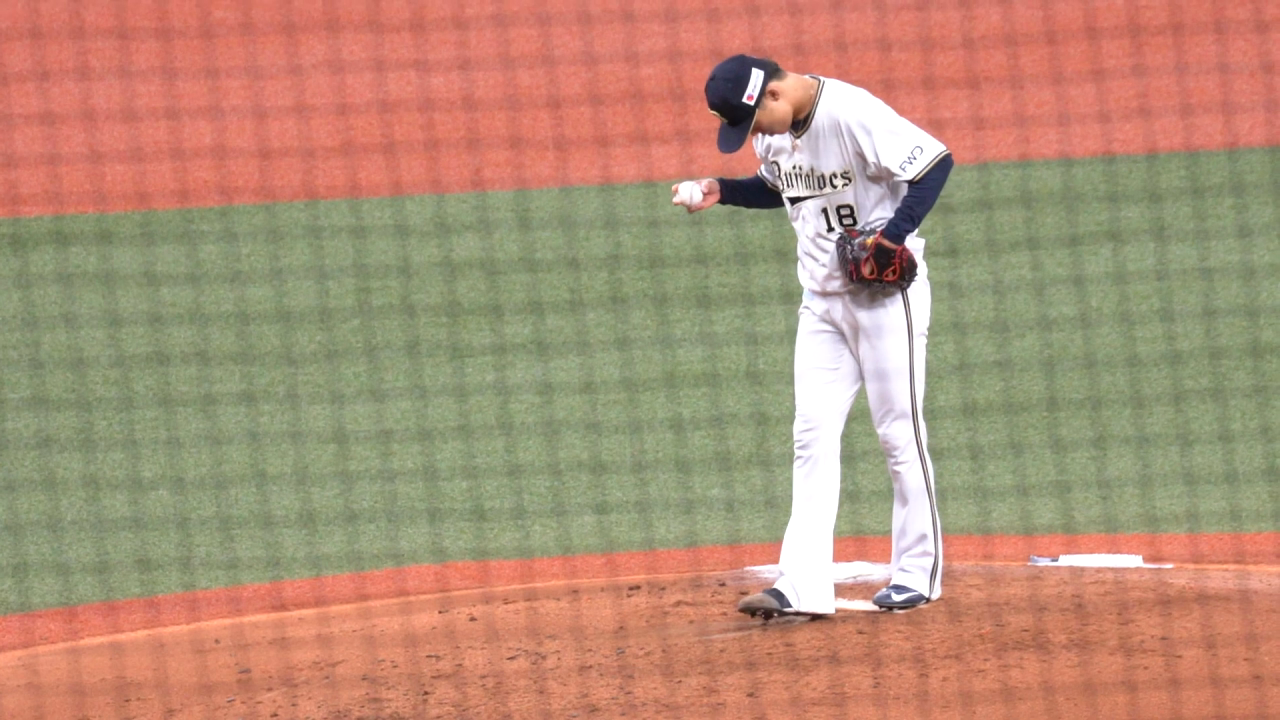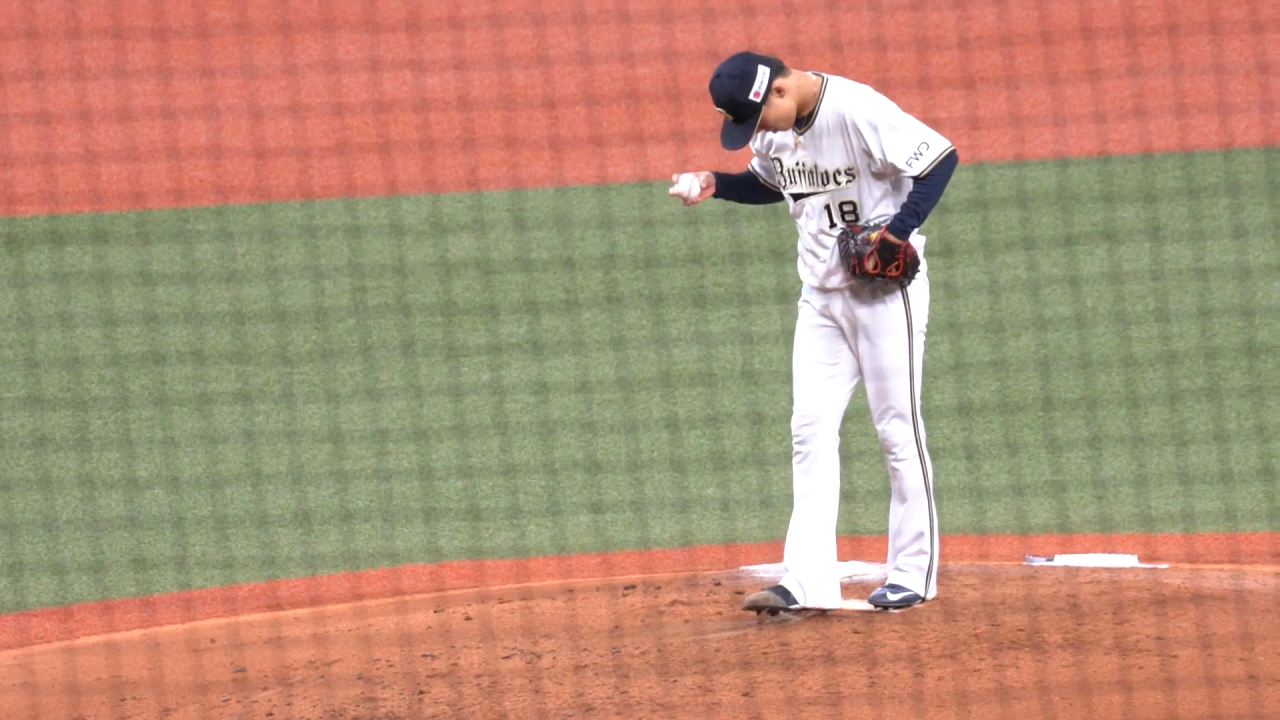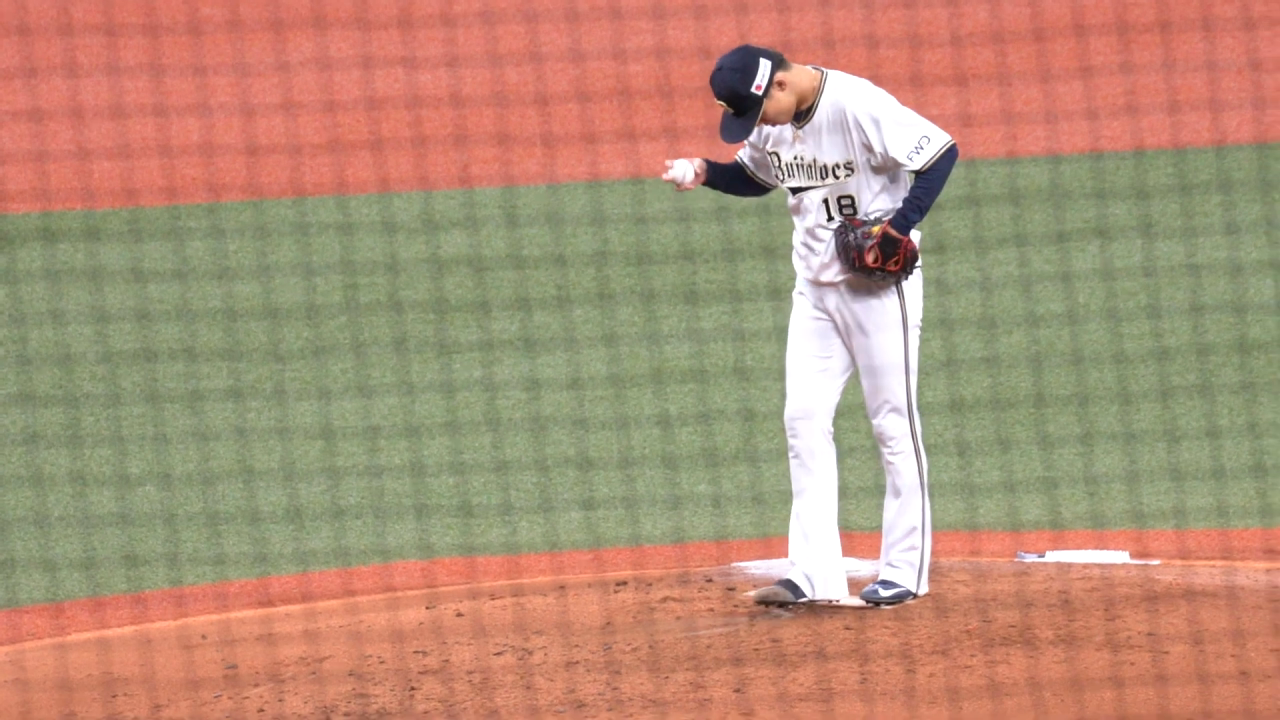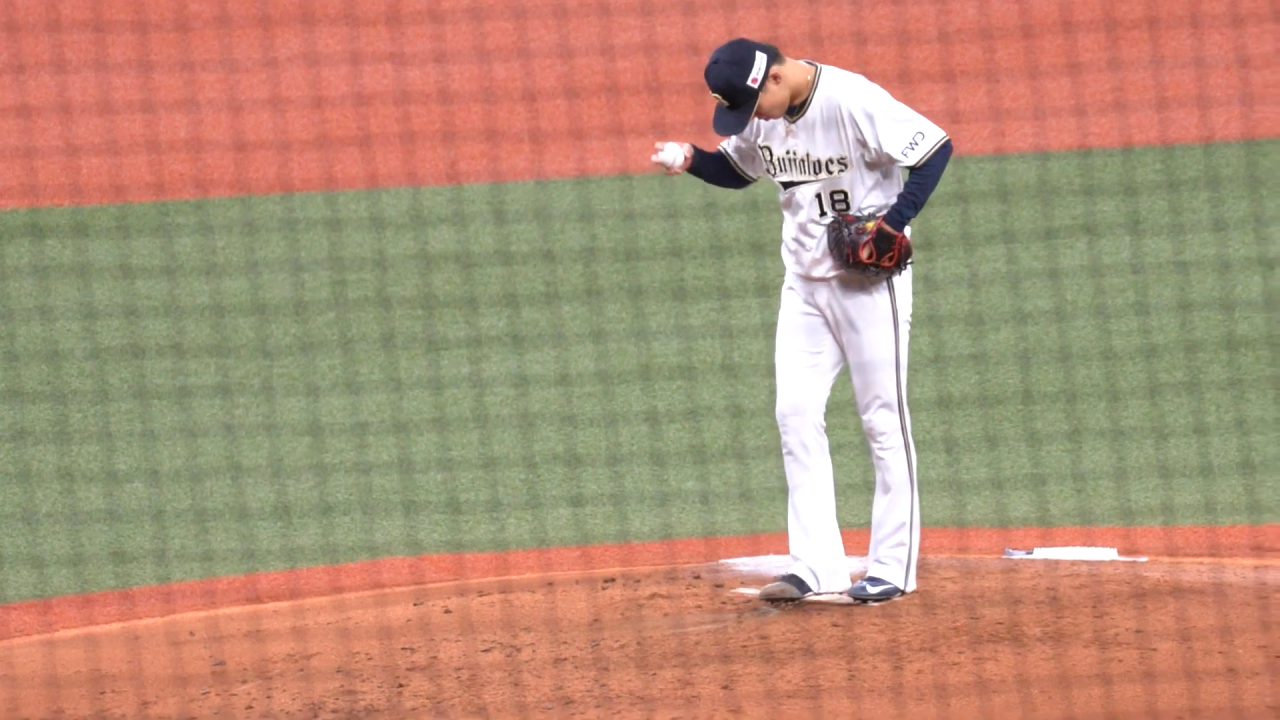
dt=0.2s
person 1, frame 1
left shoulder: (851, 113)
right shoulder: (773, 129)
left elbow: (937, 160)
left wrist: (894, 235)
right wrist: (722, 191)
left hip: (885, 291)
right hip: (822, 298)
left knee: (898, 431)
right knee: (813, 435)
left ankle: (918, 572)
right ankle: (801, 585)
person 1, frame 2
left shoulder: (857, 110)
right shoulder: (772, 127)
left elbow: (942, 157)
left wrist: (900, 229)
right wrist: (716, 185)
left hip: (885, 289)
right hip: (821, 295)
left knee: (897, 428)
right knee: (811, 430)
left ankle: (914, 572)
right ankle: (807, 581)
person 1, frame 3
left shoulder: (858, 104)
right shoulder: (768, 120)
left elbow: (942, 151)
right elbow: (757, 177)
left wrist: (900, 225)
right wrist: (705, 173)
left hip: (880, 285)
right hip: (815, 289)
left knee: (892, 423)
right knee: (804, 420)
left ankle: (906, 569)
right ankle: (812, 572)
person 1, frame 4
left shoulder: (852, 99)
right shoulder: (759, 113)
left elbow: (936, 147)
right elbow: (737, 169)
left wrist: (895, 221)
right wrist: (692, 160)
left hip: (870, 279)
right hip: (805, 283)
left knee: (883, 419)
right knee: (795, 414)
left ankle: (892, 567)
right ankle: (815, 566)
